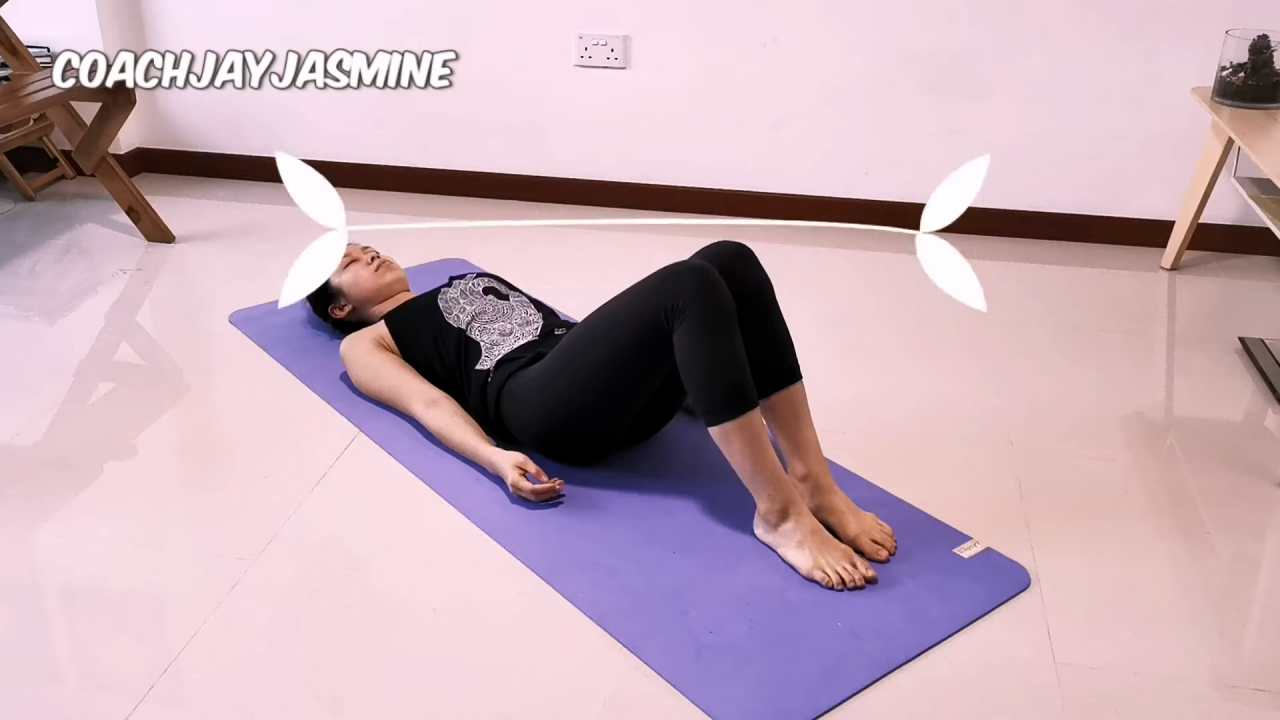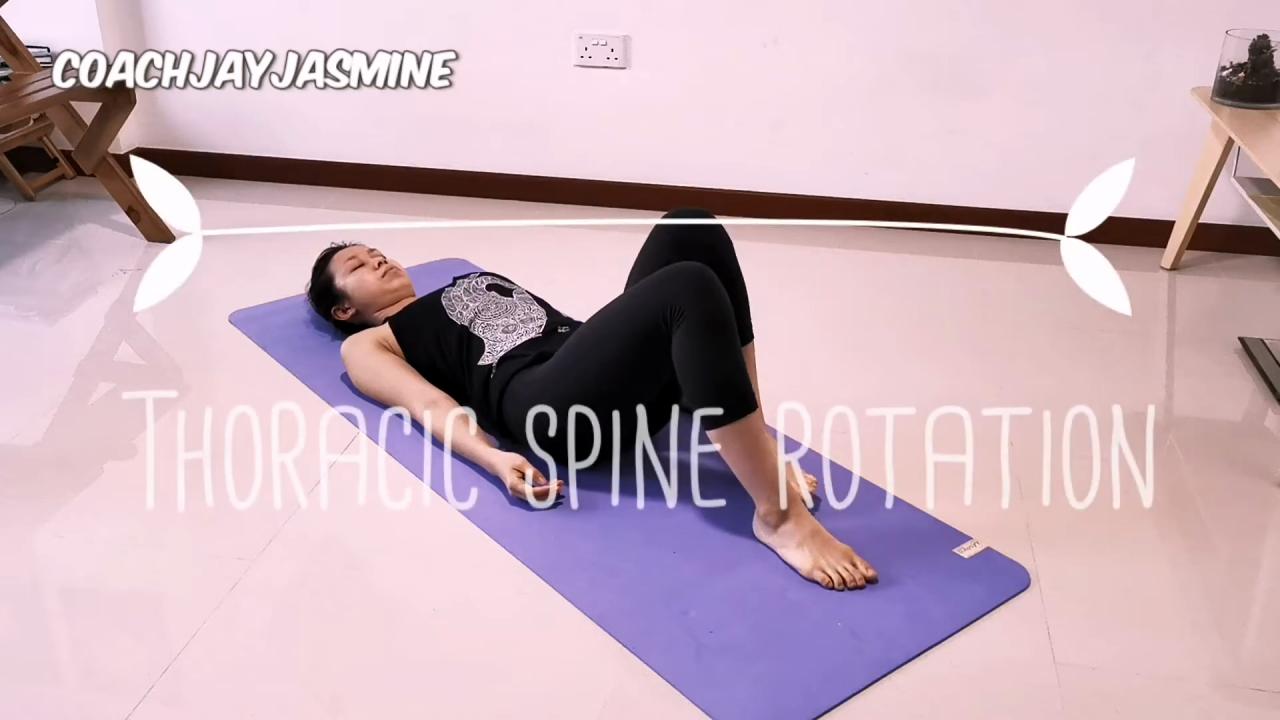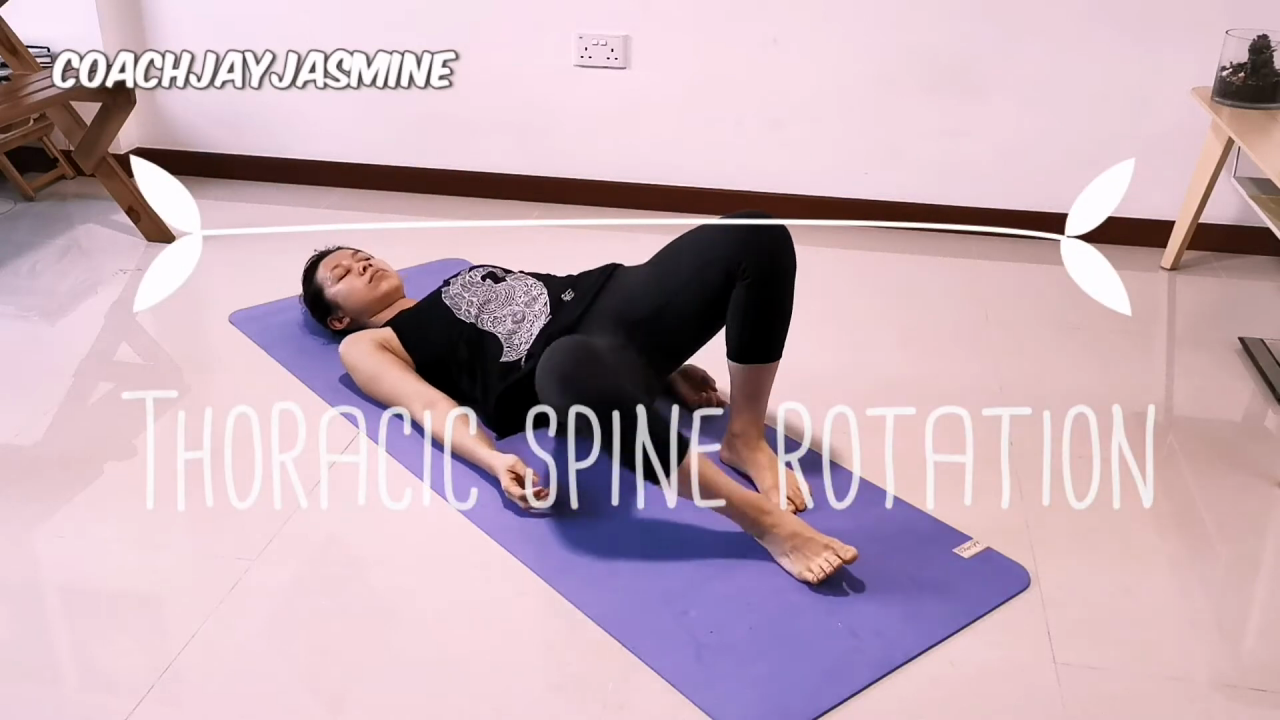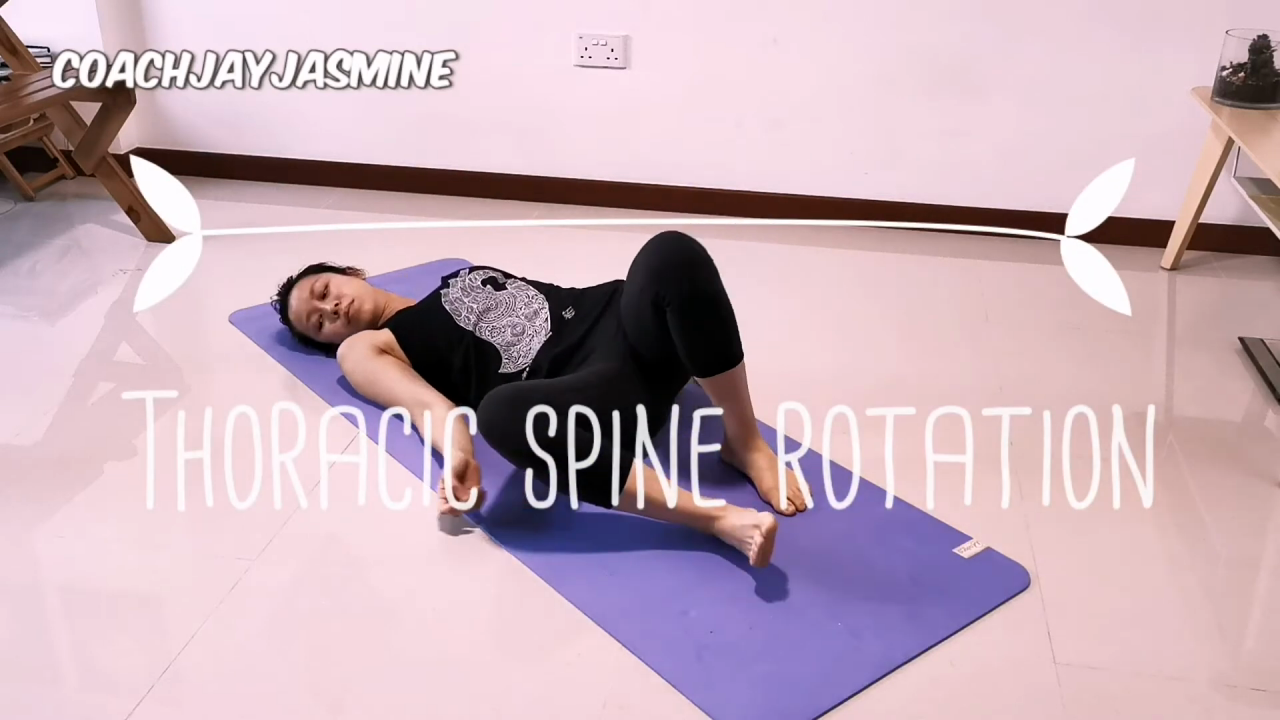
dt=0.7s
person 1, frame 1
left shoulder: (468, 281)
right shoulder: (366, 345)
right elbow: (427, 402)
right wrist: (494, 459)
left hip: (614, 387)
right hip: (543, 403)
left knee: (730, 260)
right knee: (689, 284)
left ankle: (813, 484)
right ankle: (779, 514)
person 1, frame 2
left shoulder: (472, 283)
right shoulder: (367, 347)
right elbow: (429, 404)
right wrist: (495, 458)
left hip: (621, 377)
right hip: (547, 399)
left knee: (692, 233)
right knee: (689, 289)
left ankle: (759, 449)
right ankle: (779, 515)
person 1, frame 3
left shoulder: (465, 282)
right shoulder: (365, 346)
right elbow: (430, 407)
left wrist: (666, 363)
right wrist: (494, 460)
right hip: (572, 365)
left knee: (757, 236)
right knee: (574, 365)
left ankle: (745, 439)
right ankle: (765, 519)
person 1, frame 4
left shoulder: (459, 277)
right shoulder: (364, 350)
right elbow: (429, 407)
left wrist: (691, 328)
right wrist: (458, 459)
left hip: (621, 321)
right hip: (593, 388)
left knee: (672, 255)
right knee: (502, 412)
left ankle: (745, 442)
right ankle: (719, 518)
